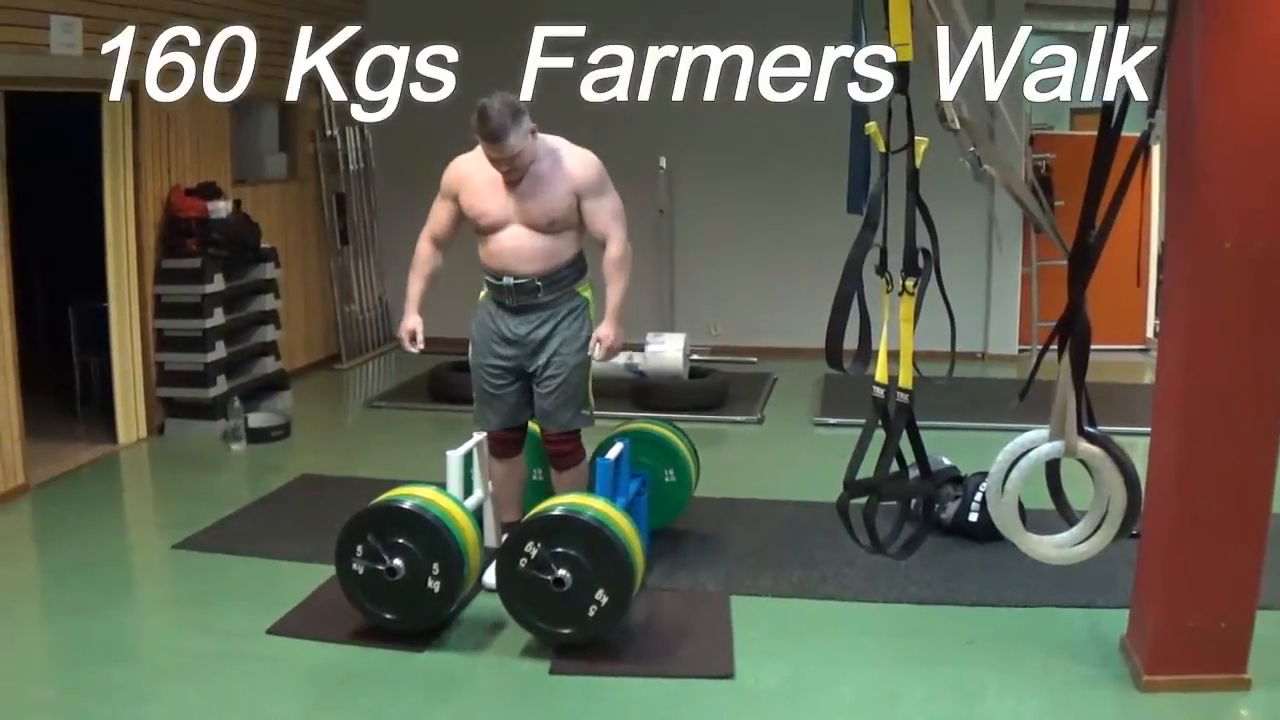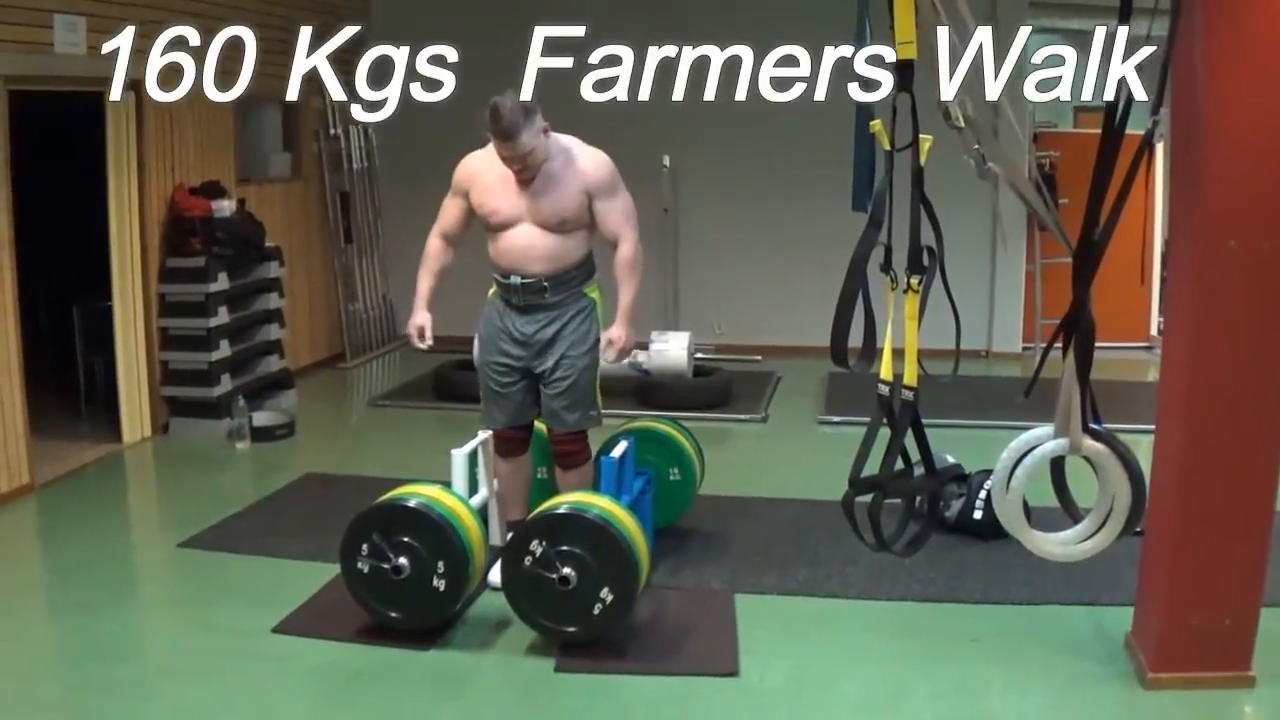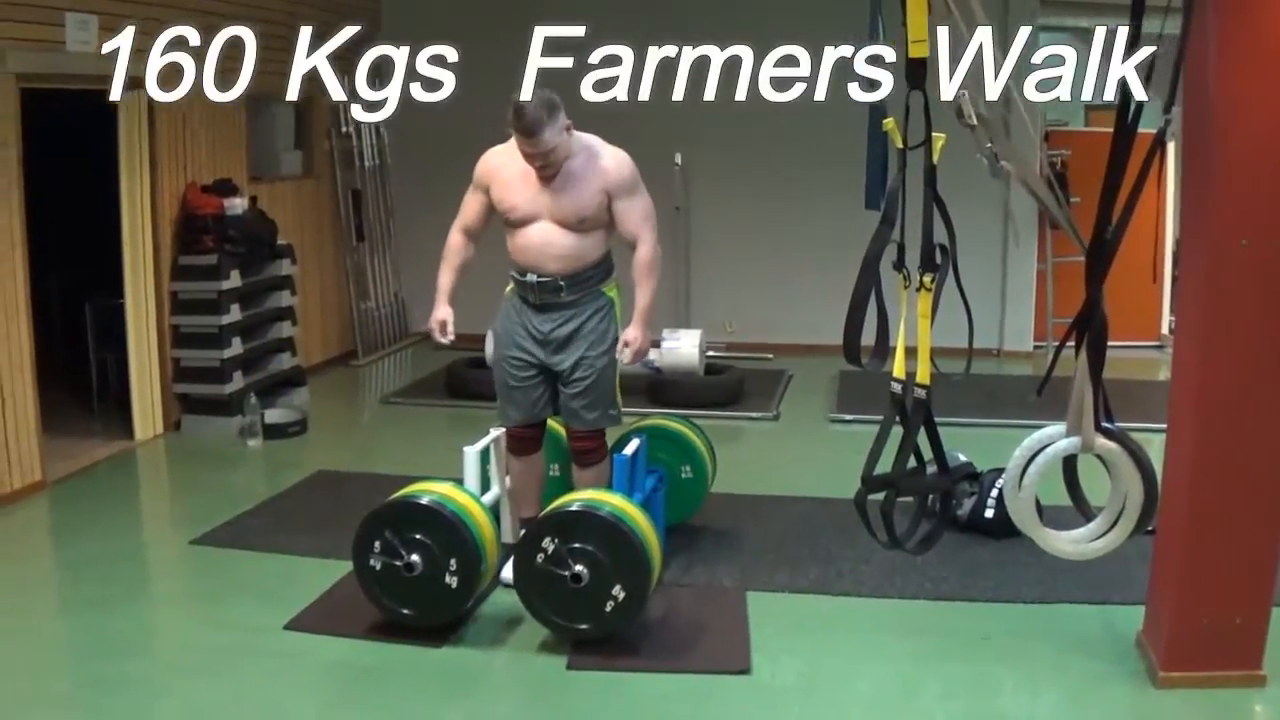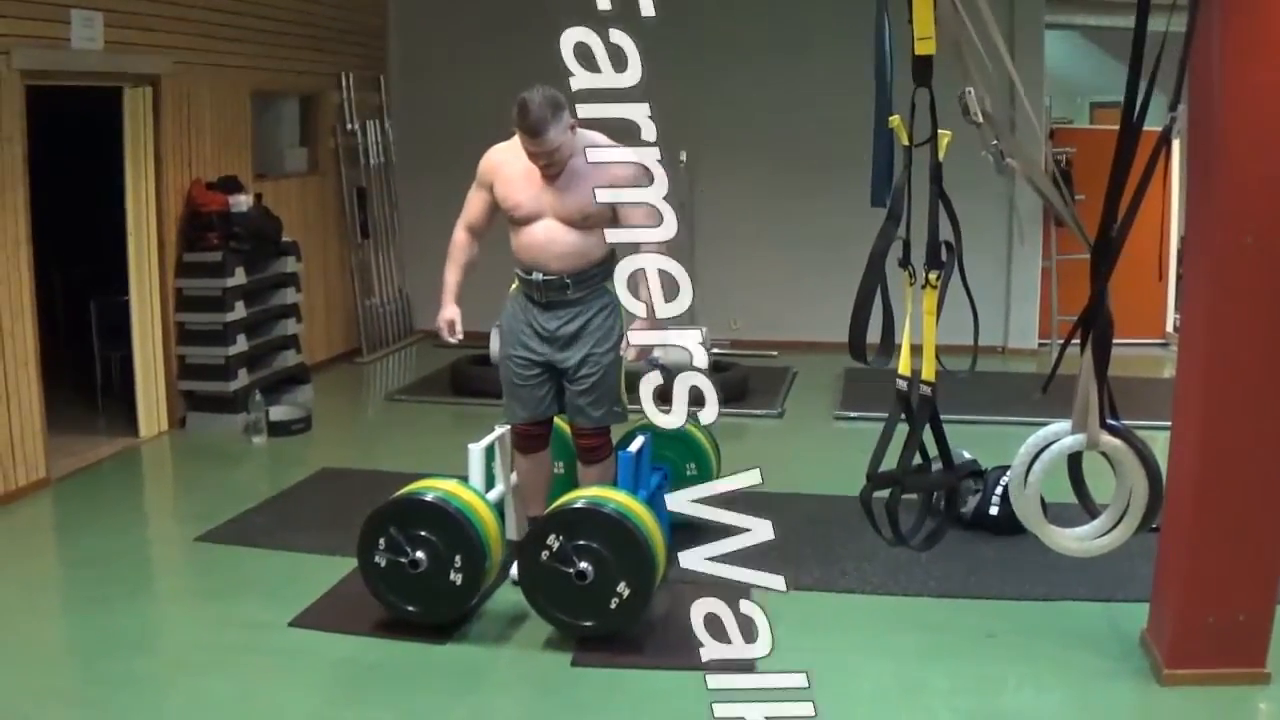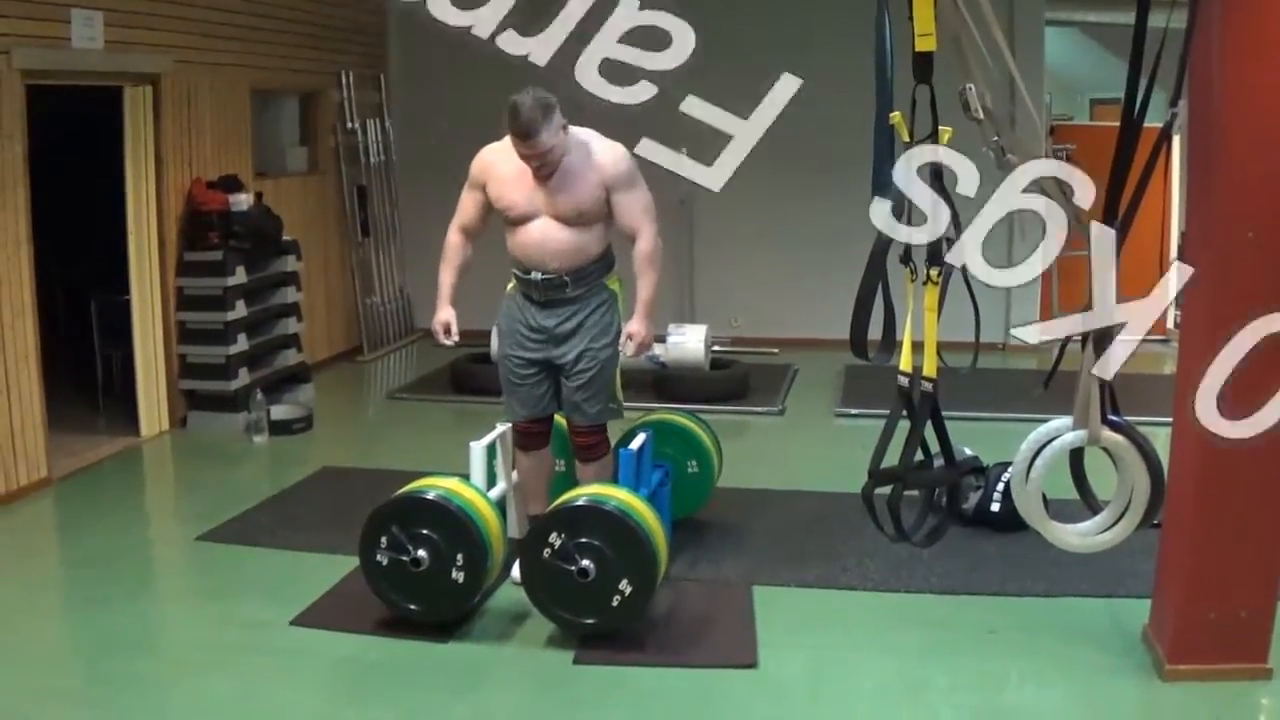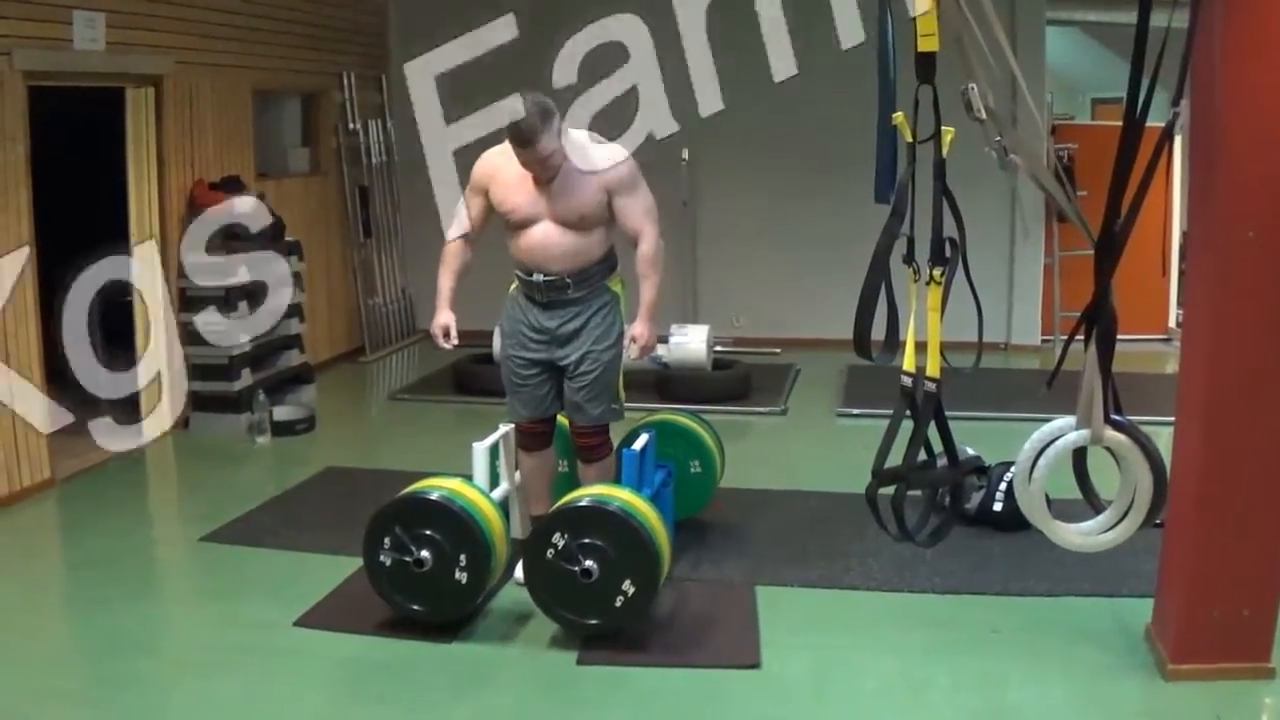
dt=0.2s
person 1, frame 1
left shoulder: (579, 167)
right shoulder: (461, 173)
left elbow: (615, 242)
right elbow: (432, 241)
left wrist: (611, 317)
right wrist: (412, 307)
left hip: (562, 309)
right hip: (496, 311)
left knee: (561, 435)
right knee: (502, 434)
right ankle: (511, 542)
person 1, frame 2
left shoulder: (591, 167)
right shoulder: (473, 170)
left elbow: (627, 242)
right elbow: (442, 238)
left wrist: (624, 317)
right wrist: (421, 303)
left hip: (569, 309)
right hip: (504, 310)
left knee: (567, 434)
right knee: (508, 433)
right ankle: (516, 541)
person 1, frame 3
left shoulder: (612, 167)
right shoulder: (494, 165)
left elbow: (645, 244)
right elbow: (463, 232)
left wrist: (639, 320)
right wrist: (443, 298)
left hip: (586, 308)
right hip: (521, 307)
left knee: (585, 433)
right knee: (521, 430)
person 1, frame 4
left shoulder: (615, 164)
right shoulder: (497, 162)
left elbow: (649, 239)
right elbow: (468, 230)
left wrist: (643, 316)
right wrist: (449, 298)
left hip: (590, 305)
right hip: (526, 304)
left knee: (591, 431)
right knee: (527, 428)
person 1, frame 5
left shoulder: (608, 160)
right shoulder: (489, 163)
left elbow: (645, 235)
right elbow: (461, 232)
left wrist: (642, 312)
right wrist: (445, 300)
left hip: (587, 303)
right hip: (523, 303)
left knee: (587, 429)
right knee: (528, 426)
person 1, frame 6
left shoulder: (609, 163)
right shoulder: (490, 167)
left elbow: (647, 238)
right elbow: (459, 235)
left wrist: (645, 315)
right wrist: (444, 303)
left hip: (591, 304)
right hip: (526, 305)
left knee: (590, 429)
right knee: (530, 427)
